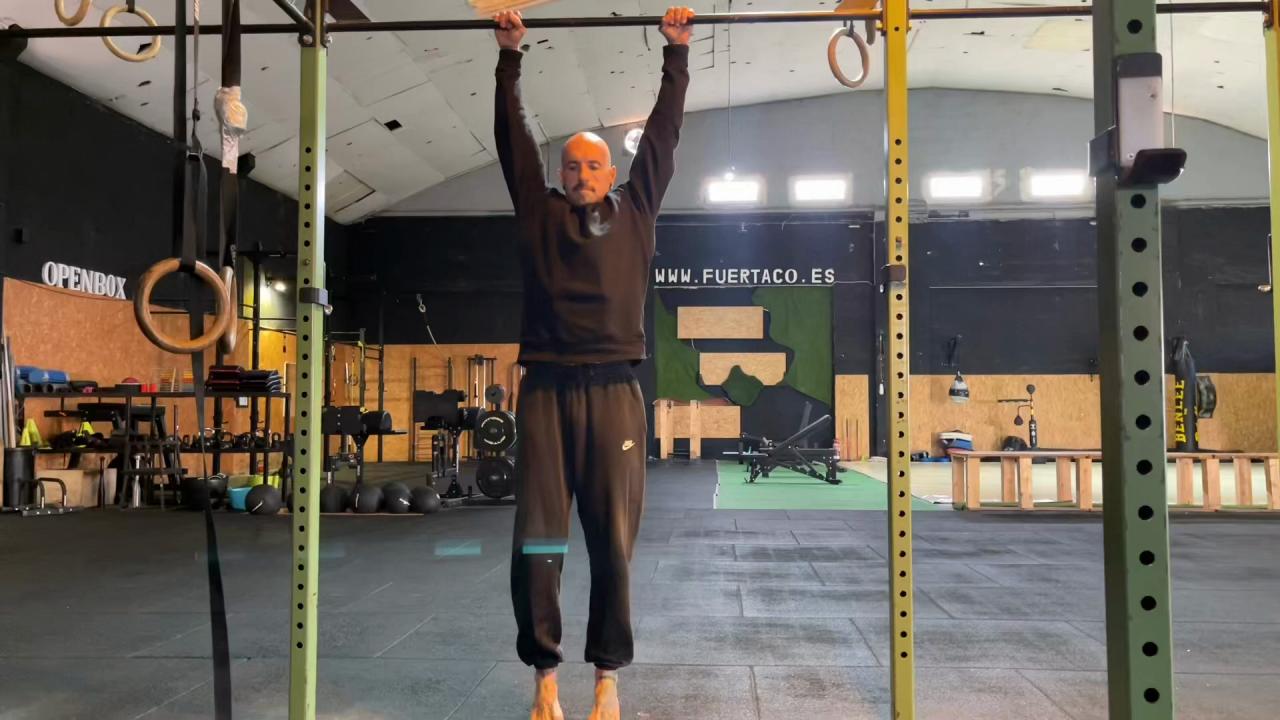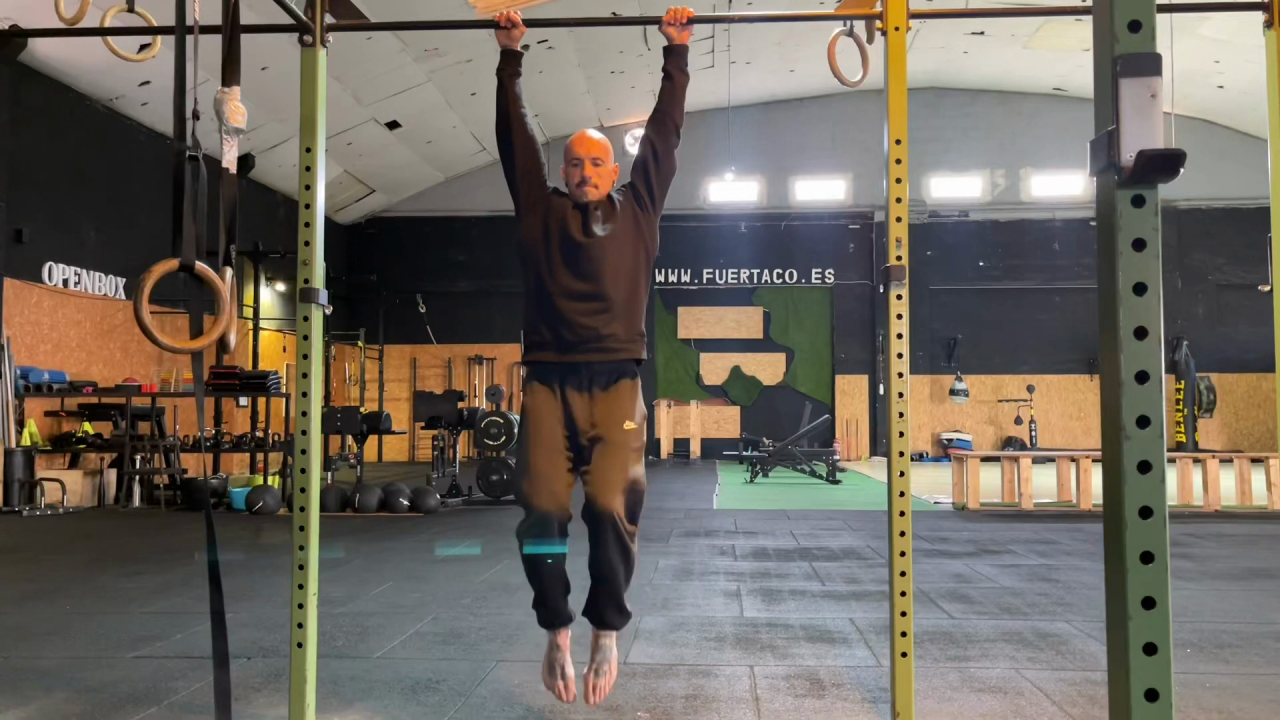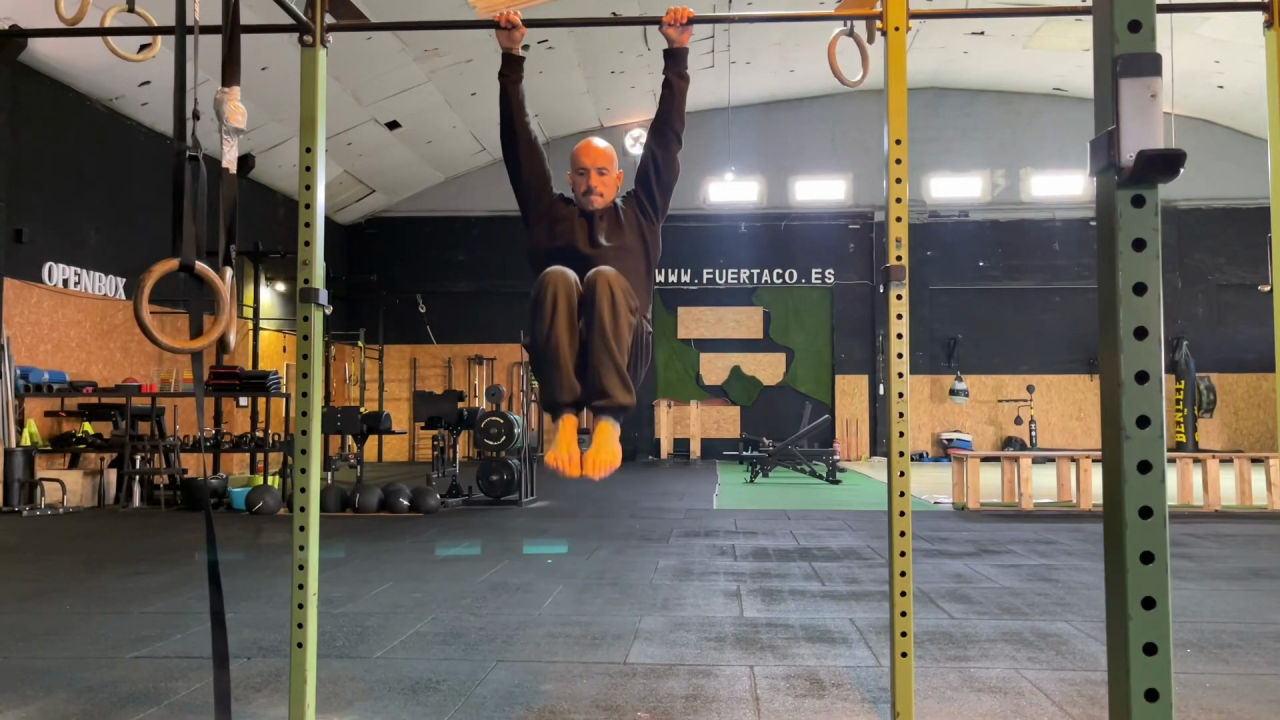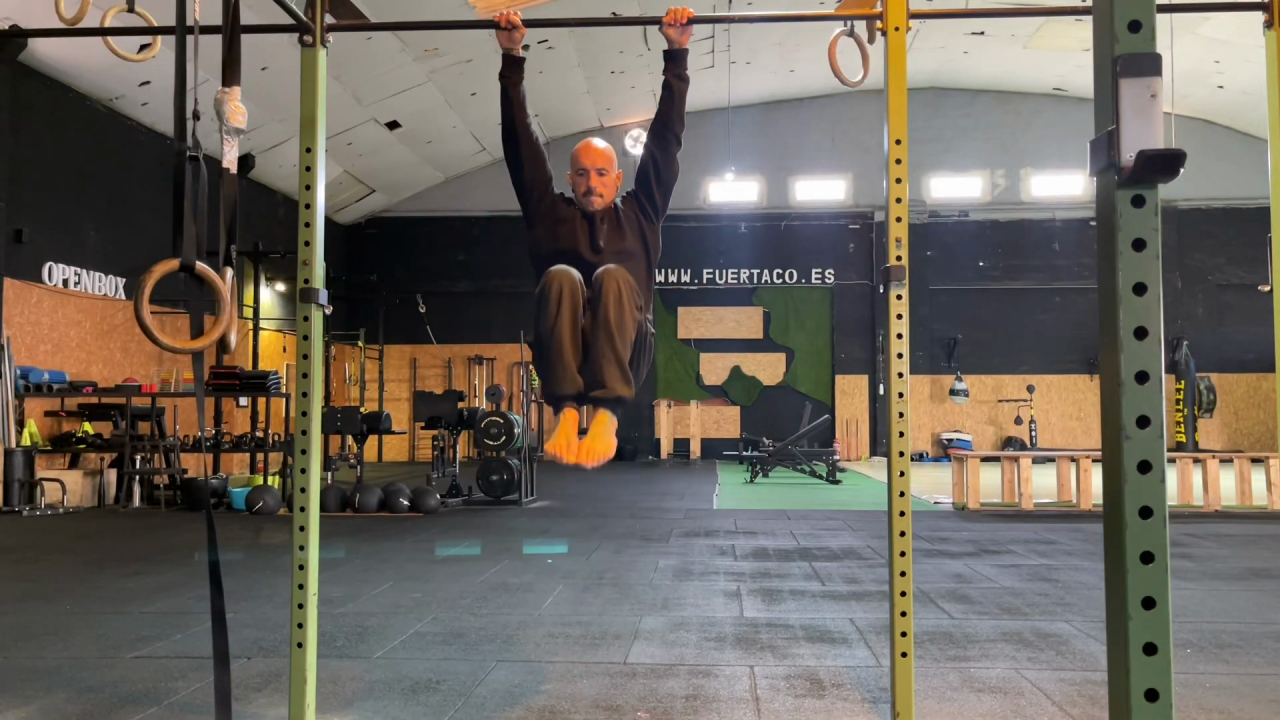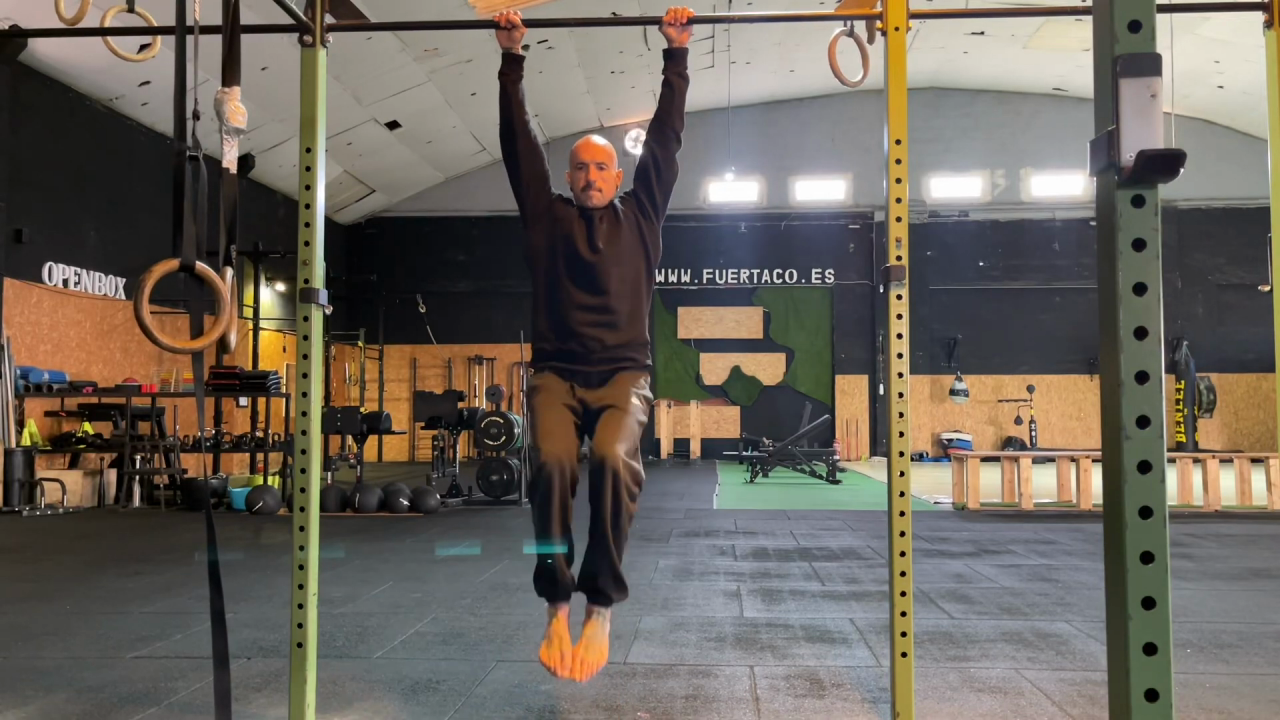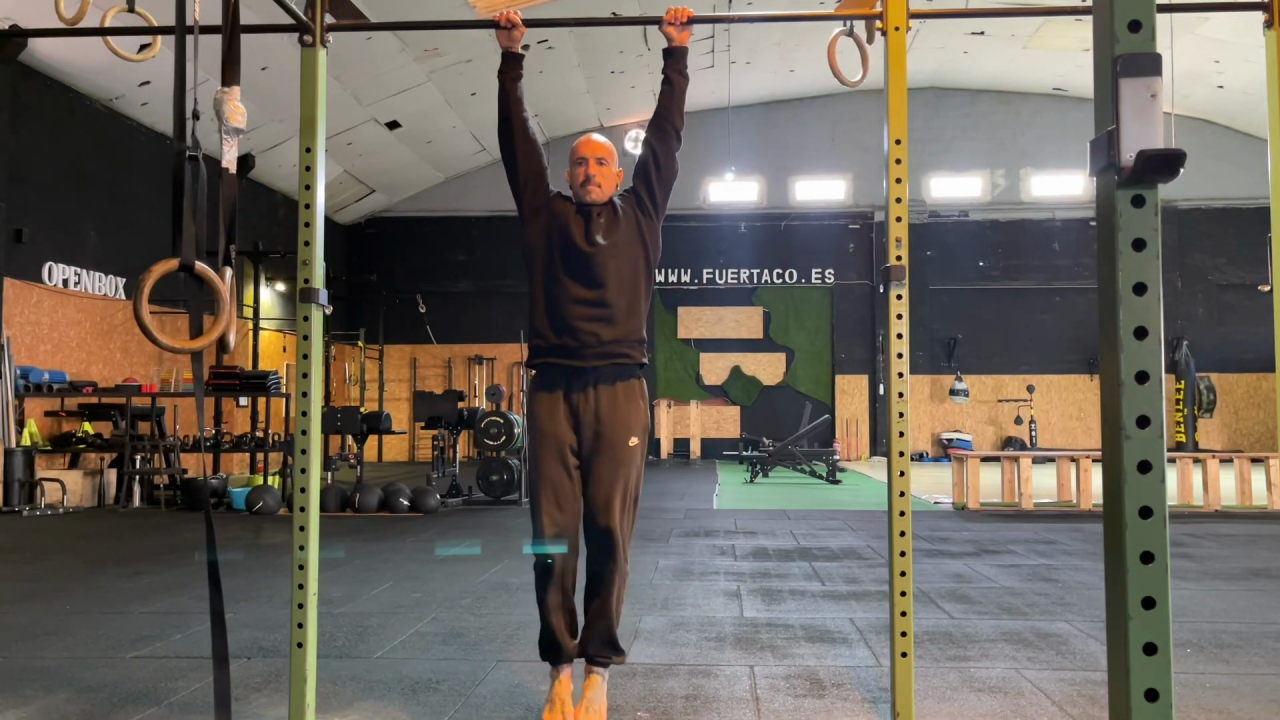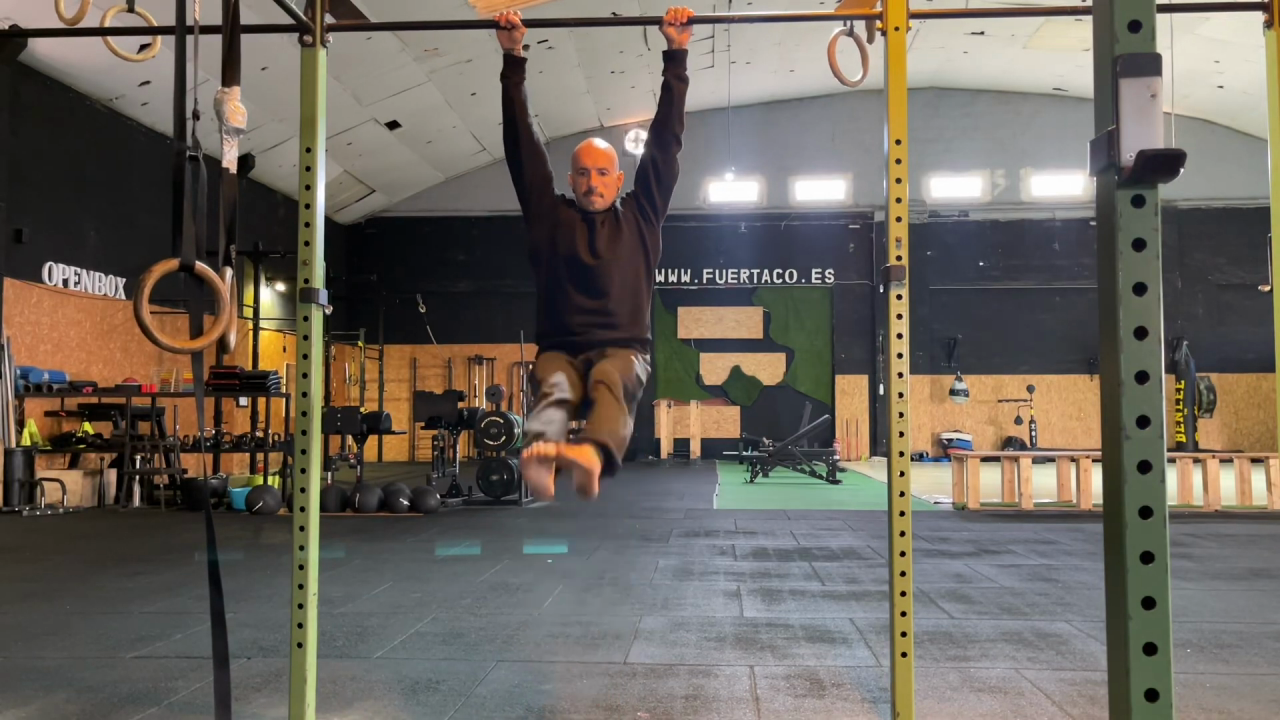
dt=0.4s
person 1, frame 1
left shoulder: (634, 211)
right shoulder: (539, 210)
left elbow: (662, 135)
right elbow: (512, 137)
left hip: (613, 391)
right hip: (547, 389)
left knee: (612, 543)
right knee: (538, 539)
person 1, frame 2
left shoulder: (636, 208)
right shoulder: (543, 209)
left elbow: (663, 135)
right elbow: (515, 138)
left hip: (616, 384)
right hip: (549, 382)
left knee: (609, 504)
right knee: (542, 508)
left ankle: (606, 629)
right ankle: (556, 628)
person 1, frame 3
left shoulder: (638, 216)
right shoulder: (550, 215)
left elbow: (665, 139)
right elbow: (519, 141)
left wrist: (676, 53)
right wrist: (512, 57)
left hip: (622, 354)
right hip: (563, 362)
left knee: (606, 280)
right knee: (556, 279)
left ankle: (608, 418)
right ankle: (566, 414)
person 1, frame 4
left shoulder: (639, 211)
right shoulder: (547, 211)
left elbow: (666, 137)
right elbow: (519, 139)
left wrist: (677, 53)
right wrist: (512, 59)
left hip: (622, 350)
right hip: (567, 348)
left knee: (612, 279)
right knee: (562, 279)
left ankle: (604, 412)
right ankle: (569, 410)
person 1, frame 5
left shoulder: (640, 214)
right shoulder: (547, 214)
left elbow: (666, 139)
right elbow: (518, 141)
left wrist: (676, 56)
right wrist: (511, 59)
left hip: (622, 375)
right hip: (556, 376)
left knee: (614, 465)
right knee: (551, 465)
left ankle: (599, 611)
right ankle: (557, 606)
person 1, frame 6
left shoulder: (639, 212)
right shoulder: (545, 212)
left elbow: (665, 136)
right elbow: (517, 138)
left hip: (619, 386)
right hip: (554, 385)
left knee: (609, 529)
right knee: (553, 530)
person 1, frame 7
left shoulder: (639, 217)
right shoulder: (552, 215)
left elbow: (664, 144)
right elbow: (522, 146)
left wrist: (675, 55)
right wrist: (514, 60)
left hip: (623, 352)
right hip: (561, 352)
left knee: (609, 383)
right knee: (552, 392)
left ankle: (591, 456)
right ankle: (544, 454)
